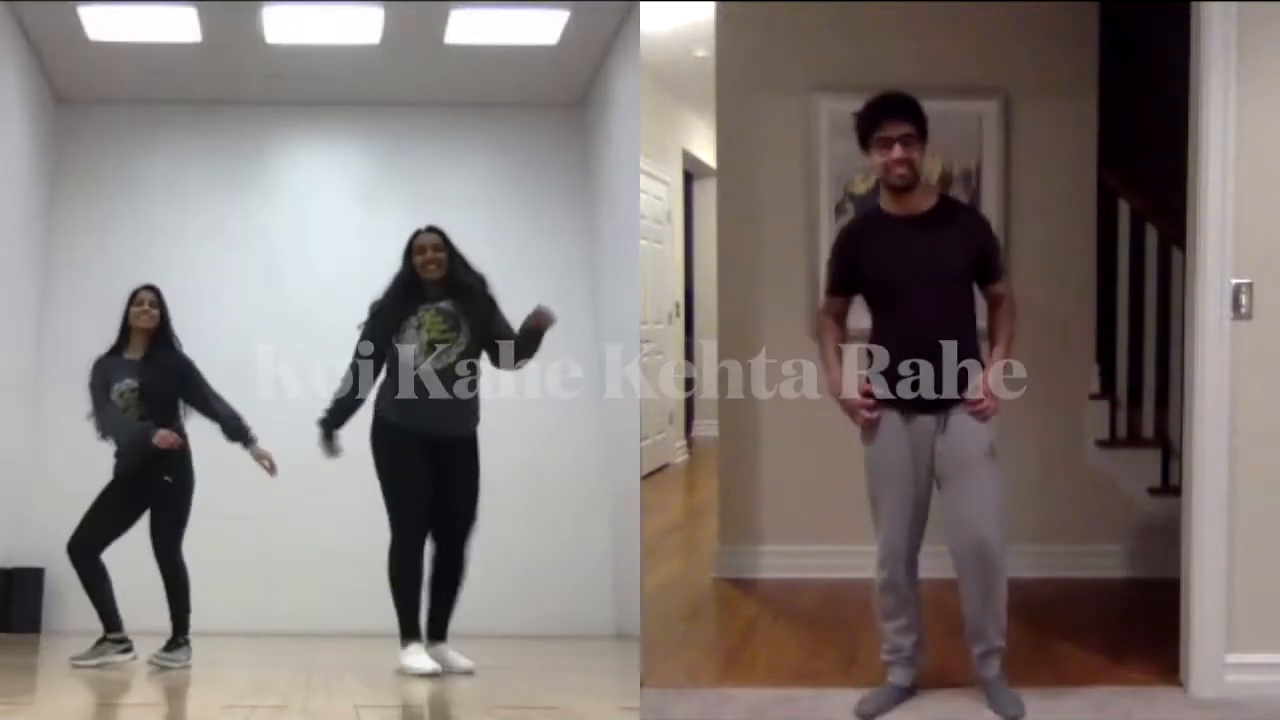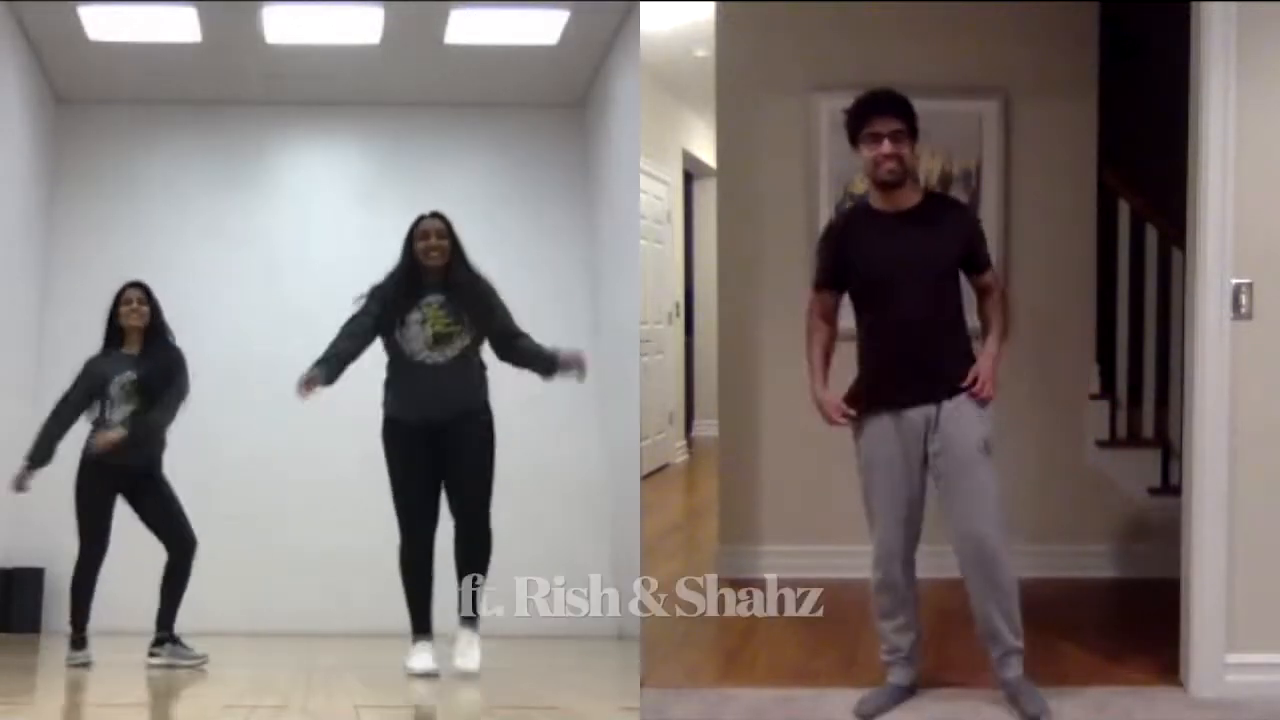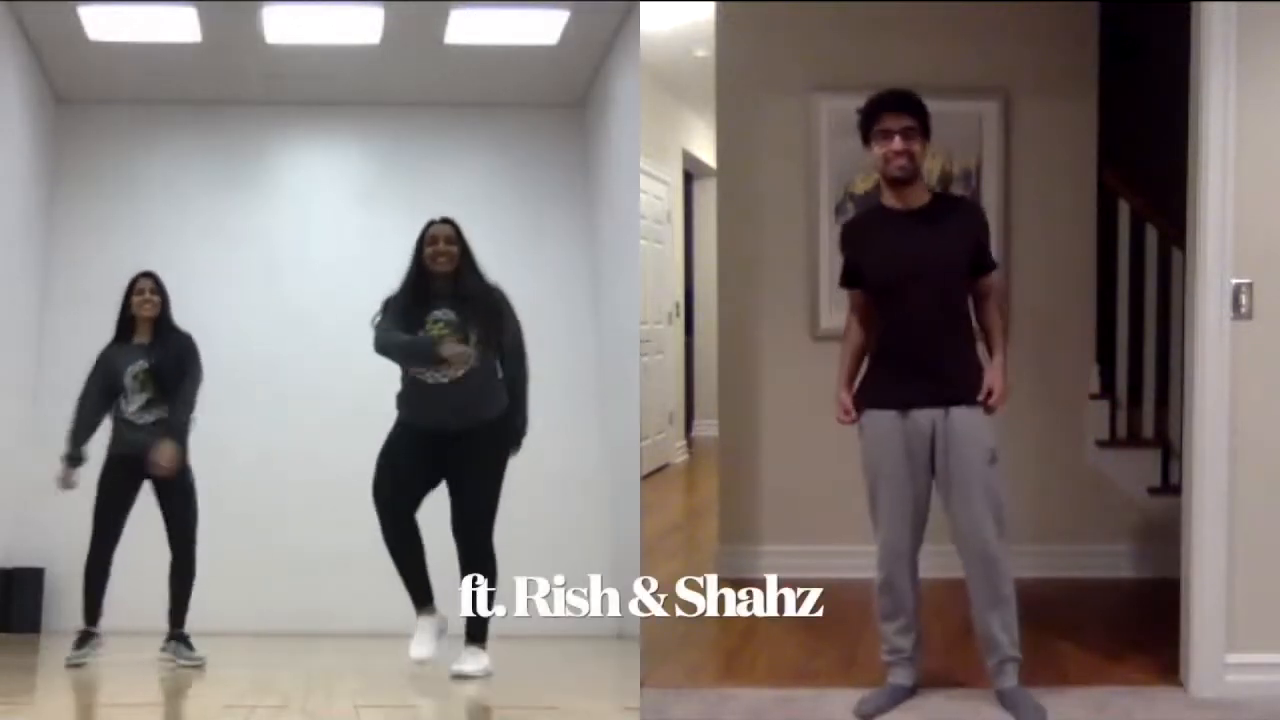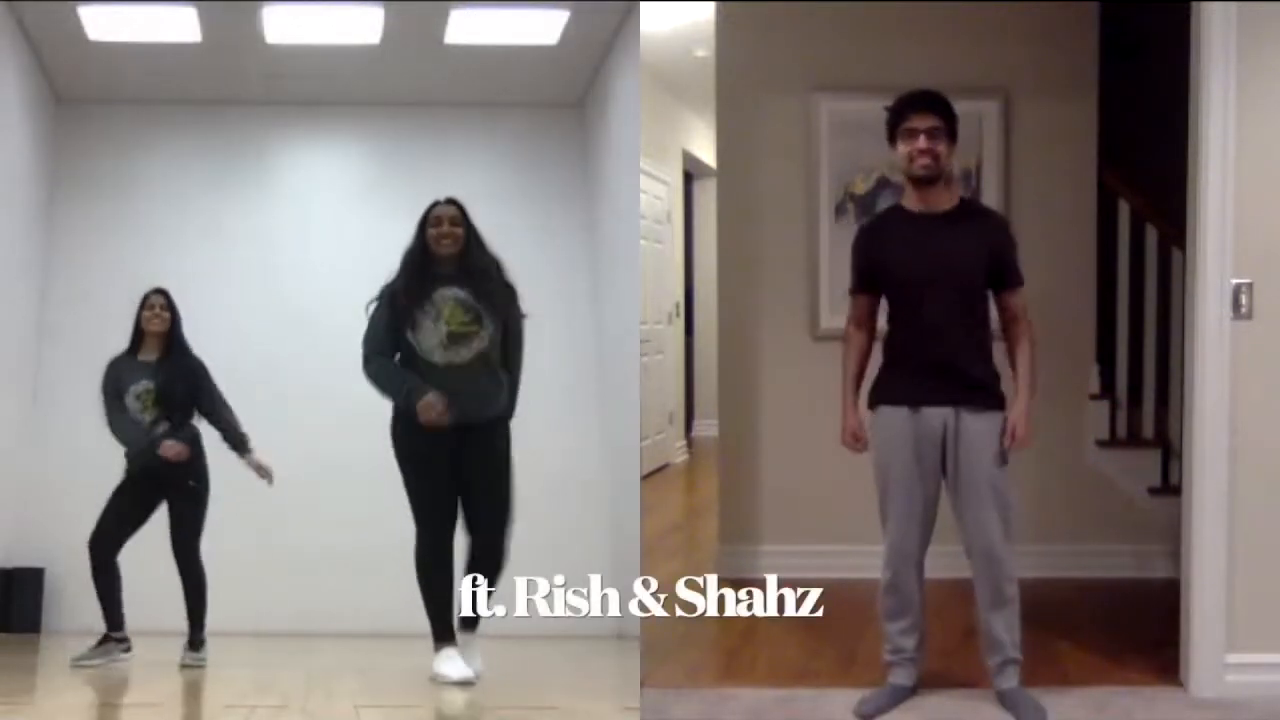
dt=0.3s
person 1, frame 1
left shoulder: (967, 224)
right shoulder: (857, 237)
left elbow: (1002, 301)
right elbow: (831, 317)
left wrist: (994, 369)
right wrist: (838, 380)
left hip: (963, 408)
right hip: (890, 412)
left knee: (980, 539)
right knee: (895, 548)
left ankle: (990, 665)
right ankle: (901, 670)
person 1, frame 2
left shoulder: (955, 218)
right shoulder: (845, 233)
left elbow: (990, 289)
right elbow: (820, 314)
left wrist: (991, 352)
right wrist: (819, 385)
left hip: (955, 402)
right hip: (880, 410)
left knee: (981, 537)
right knee: (891, 547)
left ankle: (1010, 667)
person 1, frame 3
left shoulder: (965, 218)
right shoulder: (859, 232)
left elbow: (988, 294)
left wrist: (998, 362)
right wrist: (844, 382)
left hip: (962, 405)
right hip: (887, 408)
left knee: (983, 543)
right knee: (894, 547)
person 1, frame 4
left shoulder: (988, 228)
right shoulder: (876, 234)
left elbow: (1016, 317)
right elbow: (860, 323)
left wrist: (1023, 396)
right wrist: (850, 403)
left hip: (977, 407)
right hip: (899, 408)
left knee: (991, 545)
right knee: (901, 546)
person 2, frame 1
left shoulder: (474, 302)
right shoulder: (389, 310)
left elbow: (508, 356)
right elbow: (361, 368)
left wrist: (533, 331)
right wrist: (332, 421)
left hip: (458, 437)
right hip: (400, 435)
left knee: (453, 535)
right knee: (410, 531)
left ankle: (438, 640)
right ankle: (411, 644)
person 2, frame 2
left shoulder: (476, 293)
right shoulder: (390, 297)
left elbow: (513, 343)
right elbow: (354, 335)
left wrist: (555, 361)
right wrist: (323, 370)
left hip: (467, 420)
right hip: (406, 424)
left knee: (471, 512)
right knee: (416, 527)
left ankle: (468, 625)
right ankle: (421, 640)
person 2, frame 3
left shoulder: (488, 301)
right shoulder: (402, 305)
left elbow: (514, 366)
right elbow: (386, 343)
left wrist: (514, 428)
right wrist: (438, 349)
left hip: (480, 432)
right hip: (418, 429)
left knee: (473, 534)
right knee: (390, 503)
left ankle: (477, 646)
right ankle: (425, 612)
person 2, frame 4
left shoulder: (494, 287)
right shoulder: (400, 293)
left elbow: (511, 353)
right elbow: (375, 358)
left wrist: (503, 407)
right wrist: (416, 394)
left hip: (484, 426)
right hip: (421, 426)
left knee: (490, 529)
right knee: (435, 529)
left ankle: (468, 631)
right ankle: (444, 647)
person 3, frame 1
left shoulder: (172, 362)
right shoulder: (103, 367)
left elbow: (211, 404)
right elbow: (107, 420)
left wrist: (249, 442)
right wrist: (148, 435)
left hip: (171, 468)
right hip: (133, 469)
left knee: (166, 550)
right knee: (81, 547)
left ankle: (180, 640)
right ankle: (115, 637)
person 3, frame 2
left shoulder: (169, 359)
right shoulder: (99, 363)
left elbow: (167, 409)
right elbow: (65, 412)
left wrist: (124, 432)
right wrist: (33, 462)
left hip: (144, 470)
right hip: (98, 468)
left knee: (183, 544)
right knee: (92, 553)
left ankle: (163, 639)
right ankle: (78, 640)
person 3, frame 3
left shoulder: (179, 344)
right shoulder: (111, 353)
left elbow: (185, 397)
right elbow: (89, 406)
left wrist: (172, 439)
right wrist: (71, 457)
left hip: (169, 456)
right hip: (123, 457)
left knee: (184, 544)
right knee: (103, 543)
left ankle: (177, 638)
right ankle: (89, 634)
person 3, frame 4
left shoulder: (187, 365)
right shoulder: (118, 369)
left elbow: (216, 410)
right elbow: (118, 420)
left wrist: (246, 452)
right wrist: (155, 445)
left hip: (187, 470)
right hip: (142, 472)
left knee: (186, 553)
right knee: (101, 544)
left ankle: (196, 640)
right ankle: (116, 636)
